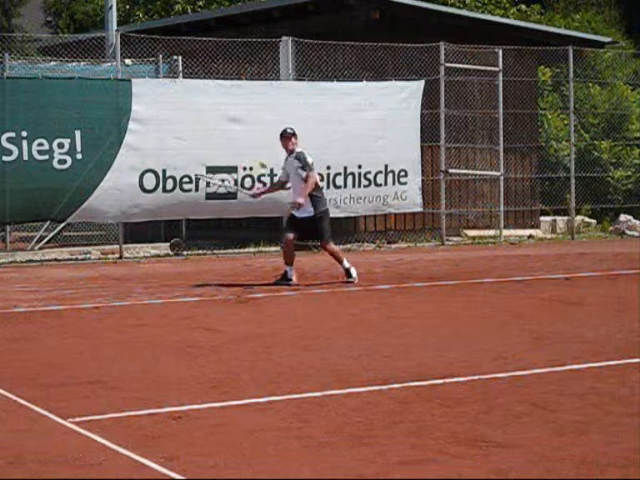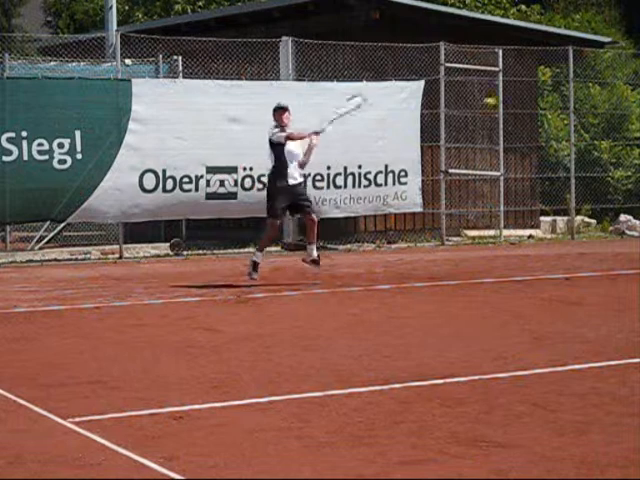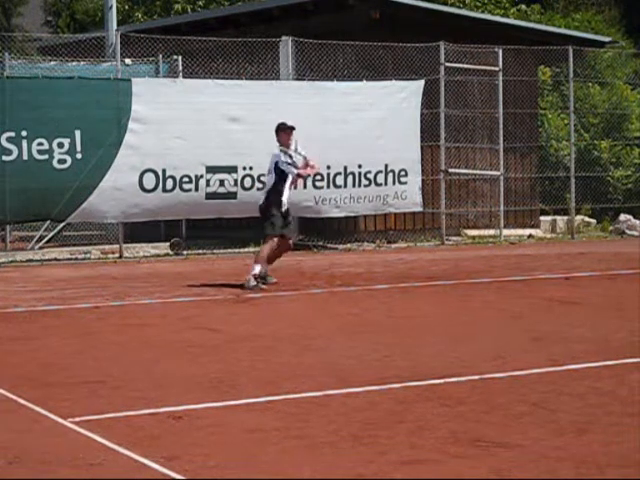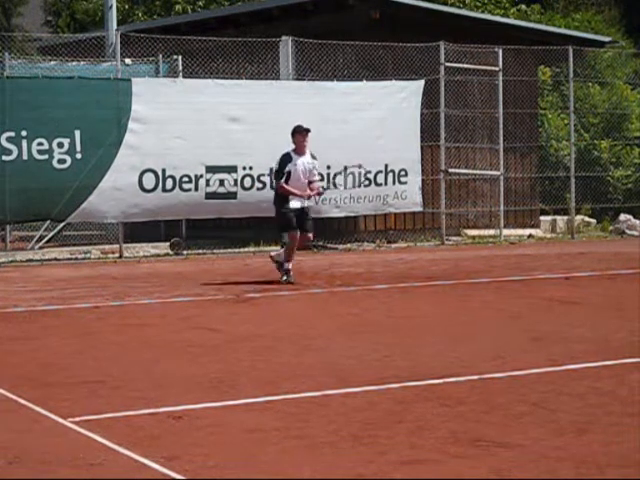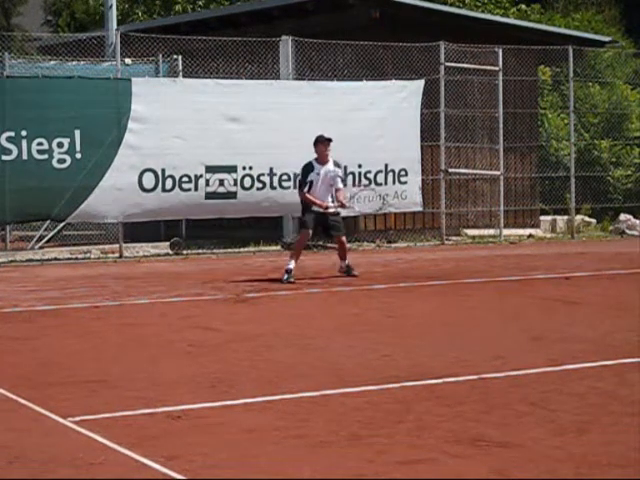
dt=0.3s
person 1, frame 1
left shoulder: (301, 156)
right shoulder: (288, 161)
left elbow: (312, 178)
right elbow: (281, 183)
left wrist: (302, 197)
right wrist: (262, 191)
left hip: (317, 210)
right hip: (299, 211)
left knee: (326, 245)
right knee: (288, 239)
left ankle: (348, 269)
right ankle: (288, 275)
person 1, frame 2
left shoulder: (296, 142)
right shoulder: (274, 132)
left elbow: (301, 164)
right elbow: (291, 136)
left wrist: (311, 147)
right wrist: (310, 134)
left hip: (296, 184)
right hip: (279, 185)
left knee: (311, 219)
right knee: (274, 224)
left ankle: (312, 255)
right ankle: (255, 262)
person 1, frame 3
left shoulder: (289, 154)
right shoulder: (282, 154)
left elbow: (295, 178)
right elbow: (300, 174)
left wrist: (307, 164)
right wrist: (312, 170)
left hip: (281, 207)
right hip: (272, 206)
left knee: (287, 243)
right knee: (272, 241)
left ankle: (261, 272)
right ankle: (252, 277)
person 1, frame 4
left shoulder: (312, 159)
right shoulder: (285, 159)
left elbow: (312, 182)
right elbow: (280, 186)
left wrist: (315, 189)
right wrist: (301, 194)
left hip: (301, 204)
right hip: (285, 203)
left knee: (308, 237)
right knee: (294, 236)
left ankle: (279, 256)
right ankle: (287, 270)
person 1, frame 5
left shoulder: (336, 166)
right shoulder: (308, 168)
left elbow: (339, 188)
right elbow: (303, 194)
left wrist: (340, 200)
right wrist: (319, 204)
left hip: (330, 210)
right hip: (310, 208)
left knee: (341, 239)
right knee: (305, 234)
left ankle: (344, 266)
right ankle: (289, 270)
